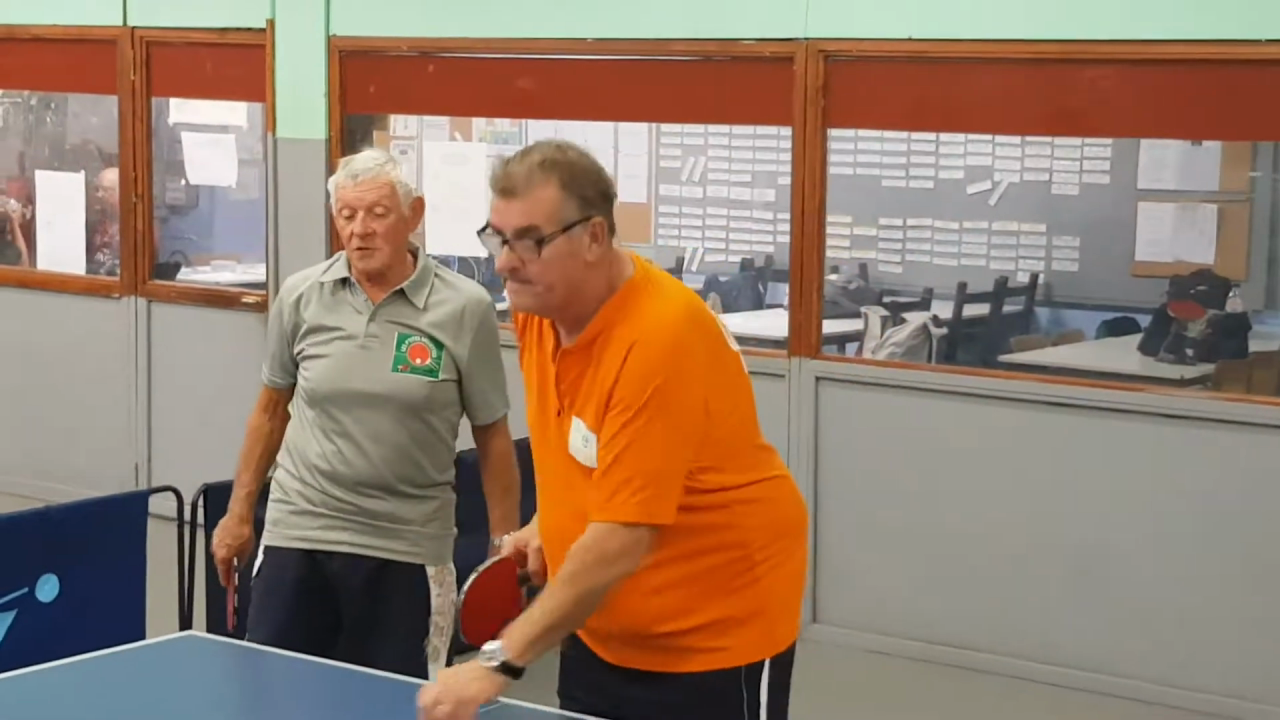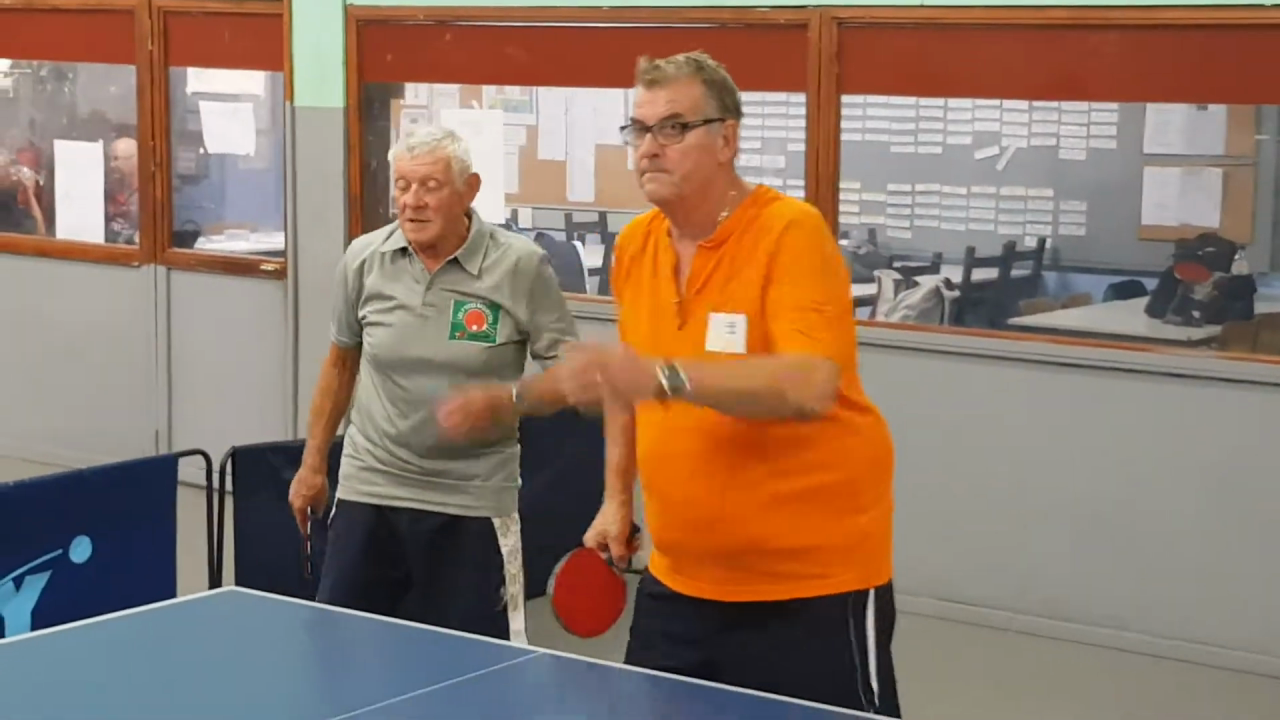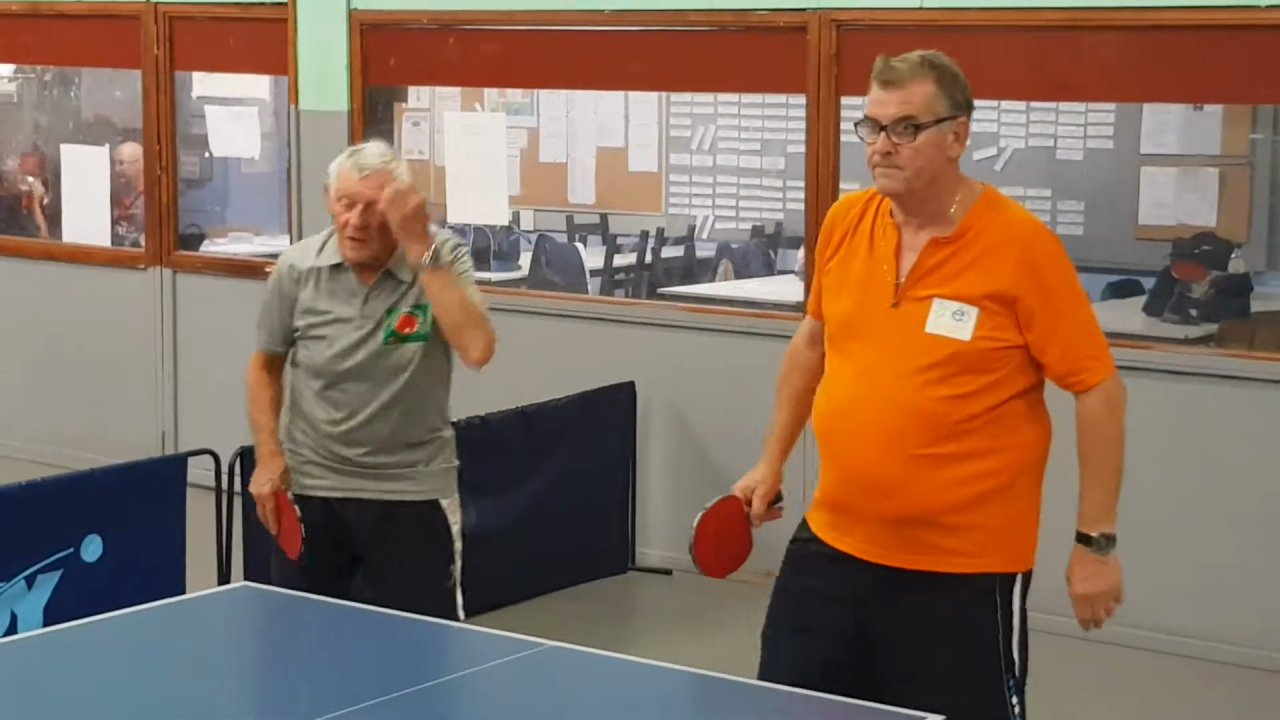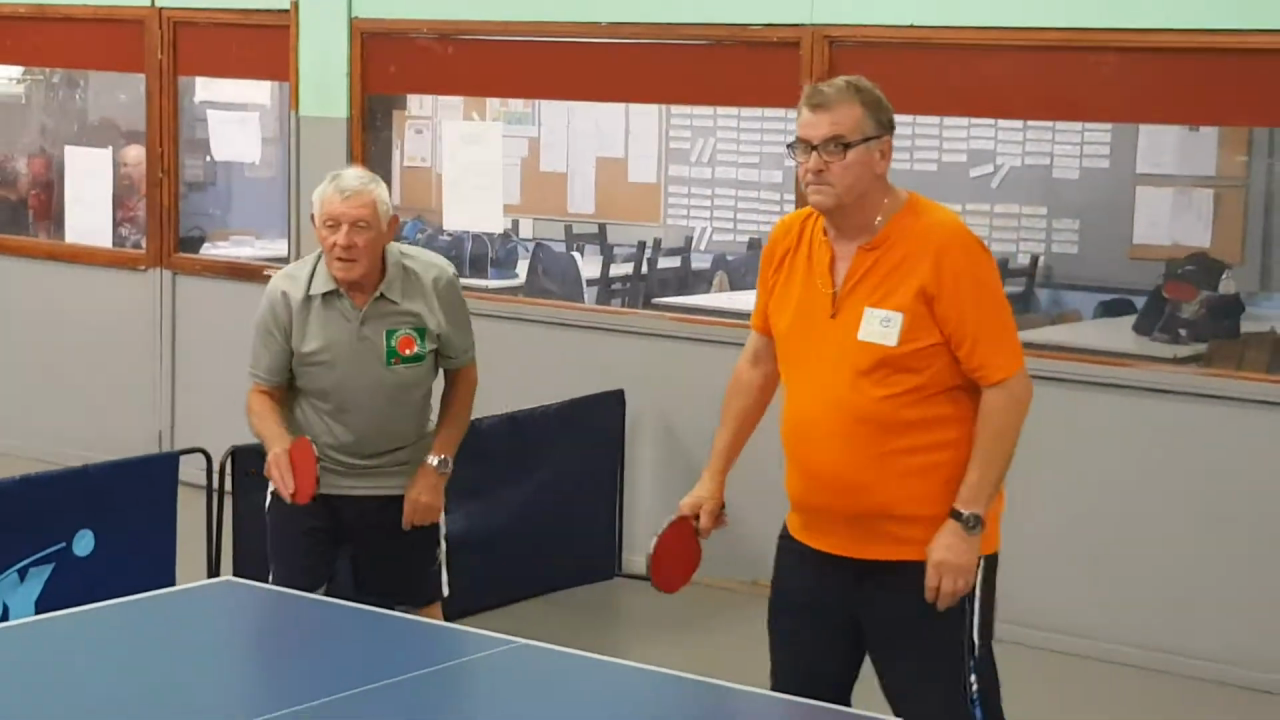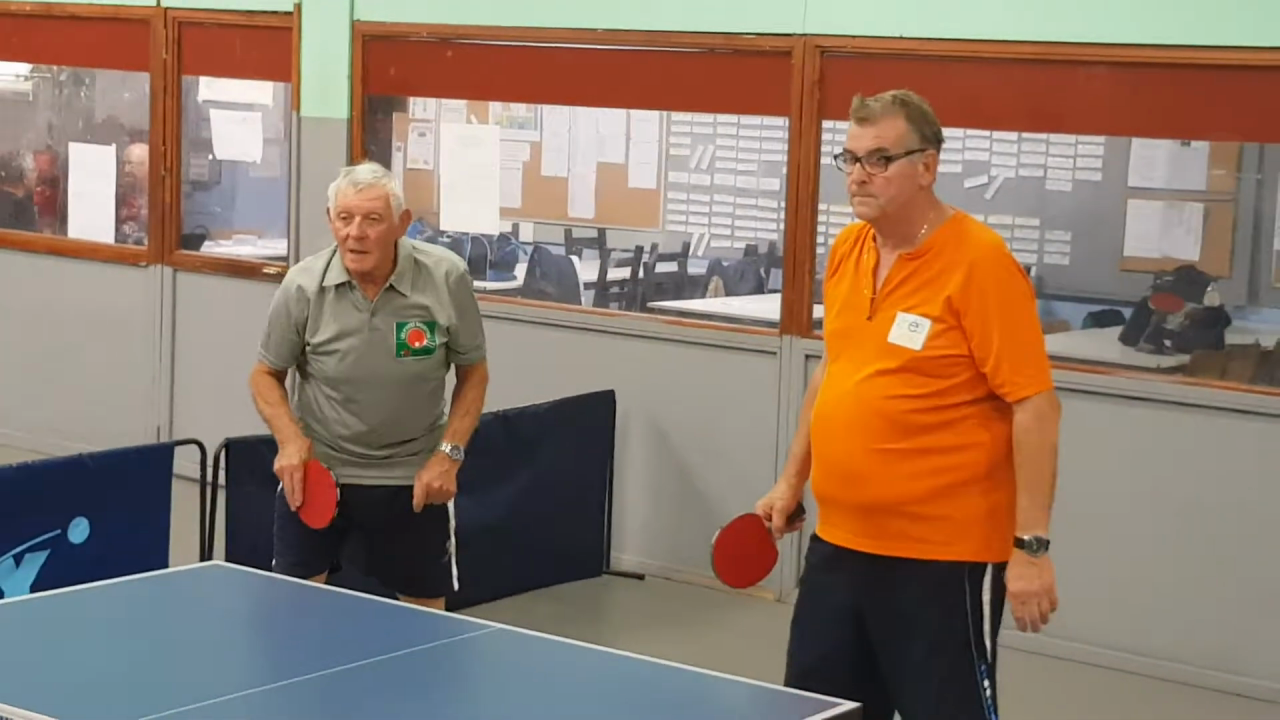
dt=0.7s
person 1, frame 1
left shoulder: (662, 339)
right shoulder: (535, 303)
left elbow: (624, 540)
left wrist: (499, 661)
right wrist: (546, 522)
left hip: (716, 640)
right hip: (601, 631)
person 1, frame 2
left shoulder: (790, 234)
right shoulder: (635, 244)
left elbow: (810, 385)
left wrist: (663, 377)
right wrist: (616, 499)
left hip: (809, 586)
right hip: (680, 581)
person 1, frame 3
left shoulder: (1020, 243)
right shoulder: (844, 221)
left elbow: (1100, 390)
left wrist: (1095, 540)
right wrist: (772, 460)
left hip: (961, 566)
right hip: (831, 544)
person 1, frame 4
left shoulder: (945, 246)
right shoulder: (786, 242)
left elbow: (1008, 389)
right elbow: (759, 361)
left wrist: (966, 521)
right wrist: (715, 475)
left hip: (927, 550)
right hip: (811, 543)
person 1, frame 5
left shoulder: (980, 261)
right shoulder: (846, 248)
left elbow: (1035, 407)
left wrist: (1031, 545)
right wrist: (792, 479)
left hip: (942, 555)
right hip: (838, 543)
person 2, frame 1
left shoulder: (465, 307)
right shoulder: (299, 296)
left elbow: (493, 436)
right elbow: (272, 407)
left wrist: (506, 547)
right wrist: (240, 511)
left hip: (406, 553)
right hip: (296, 539)
person 2, frame 2
left shoulder: (521, 265)
right shoulder: (364, 259)
left elbow: (567, 376)
left wrist: (506, 399)
right wrist: (313, 463)
left hip: (472, 505)
right hip: (369, 494)
person 2, frame 3
left shoulder: (442, 257)
right shoulder: (297, 267)
left elbow: (478, 350)
right elbow: (266, 365)
left wrist: (421, 250)
right wrist: (268, 454)
left hip: (413, 489)
right hip: (312, 485)
person 2, frame 4
left shoulder: (435, 282)
right shoulder: (286, 292)
left elbow: (461, 376)
right elbow: (264, 393)
left wrist: (437, 466)
right wrist: (279, 443)
left hip: (401, 485)
left knee: (421, 620)
person 2, frame 5
left shoulder: (447, 278)
right shoulder: (303, 285)
left elbow: (473, 373)
right elbow: (266, 374)
left wrist: (449, 453)
right wrist: (289, 439)
left hip: (412, 475)
right hip: (318, 469)
left knee: (426, 611)
